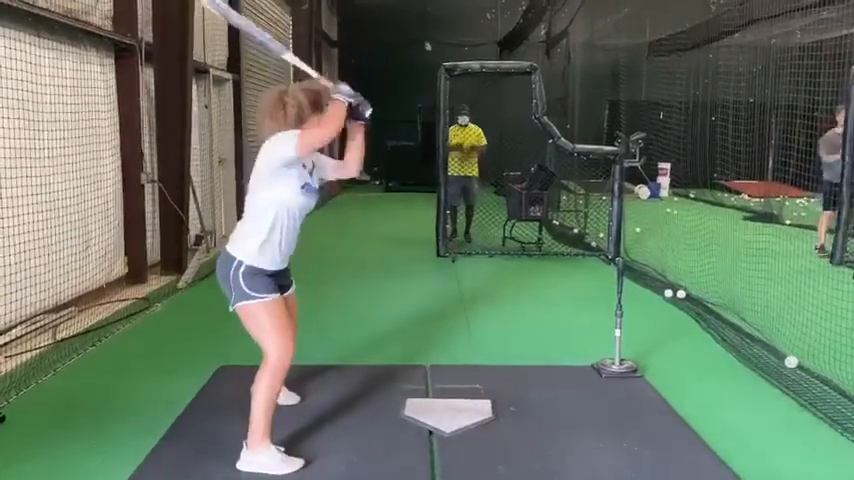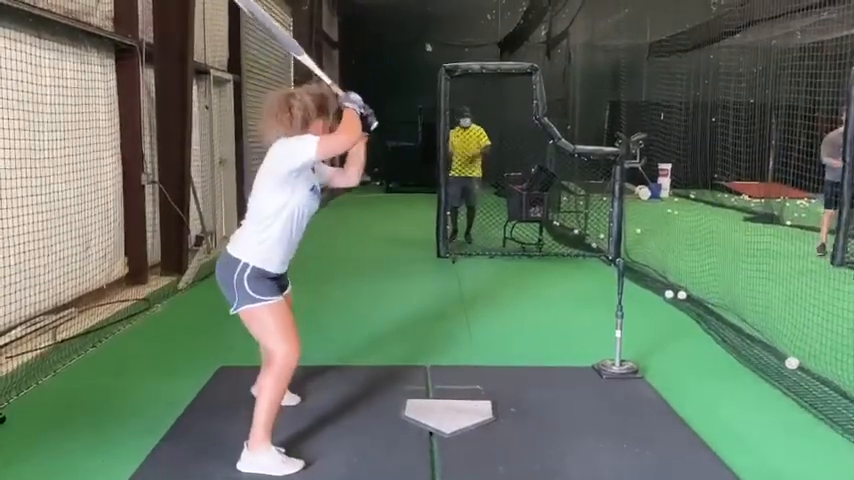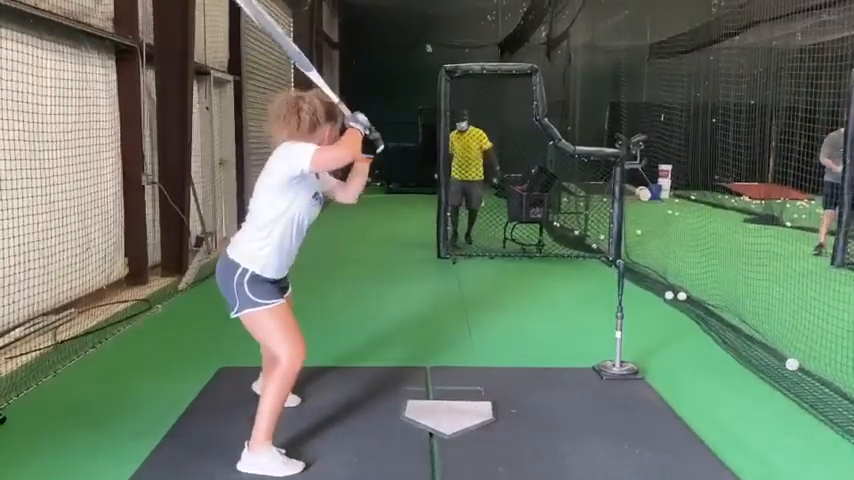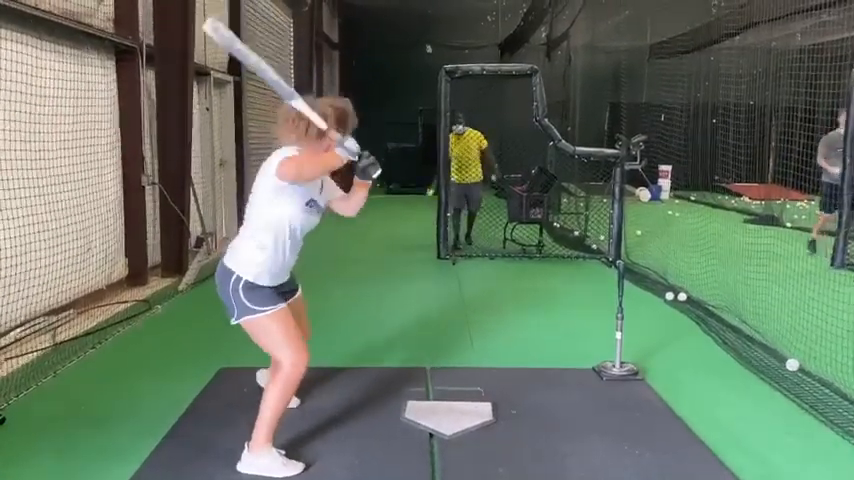
dt=0.3s
person 1, frame 1
left shoulder: (309, 160)
right shoulder: (279, 147)
left elbow: (350, 168)
right elbow: (327, 131)
left wrist: (358, 122)
right wrist: (340, 99)
left hip: (273, 264)
right hip: (244, 267)
left knee: (285, 331)
right knee: (280, 350)
left ankle: (267, 385)
right ankle: (256, 449)
person 1, frame 2
left shoulder: (308, 163)
right shoulder: (288, 150)
left elbow: (349, 177)
right elbow: (346, 138)
left wrist: (361, 131)
right wrist: (351, 108)
left hip: (268, 266)
right hip: (246, 269)
left knee: (279, 335)
right knee: (286, 352)
left ankle: (265, 384)
person 1, frame 3
left shoulder: (312, 170)
right shoulder: (292, 154)
left elbow: (348, 194)
right elbow: (341, 155)
left wrist: (366, 152)
right wrist: (357, 128)
left hip: (269, 270)
right hip: (245, 273)
left knee: (279, 334)
right knee: (292, 354)
left ankle: (266, 382)
person 1, frame 4
left shoulder: (319, 179)
right shoulder: (287, 158)
left elbow: (349, 207)
right elbow: (292, 172)
left wrist: (363, 175)
right wrist: (342, 154)
left hip: (276, 275)
right hip: (244, 280)
left knee: (299, 335)
right knee: (295, 361)
left ankle: (271, 377)
person 2, frame 1
right shoulder: (827, 137)
right elbow: (824, 158)
right wrist: (841, 155)
right hip: (831, 181)
right knee: (828, 213)
right ankle: (821, 244)
person 2, frame 2
right shoulder: (832, 137)
right elbow: (825, 159)
right wrist: (841, 163)
right hip: (833, 180)
right knee: (829, 212)
right ankle: (822, 243)
person 2, frame 3
right shoulder: (833, 137)
right elbow: (823, 158)
right wrist: (836, 167)
right hip: (832, 180)
right knee: (829, 213)
right ankle: (821, 243)
person 2, frame 4
right shoulder: (829, 138)
right elbow: (820, 159)
right wrist: (830, 169)
right hip: (830, 182)
right knee: (826, 215)
right ankle: (813, 238)
person 3, frame 1
left shoulder: (477, 130)
right shoulder: (450, 131)
left elbow: (484, 148)
left wrist: (476, 148)
right wrist: (453, 147)
left hip: (471, 173)
right hip: (454, 173)
left knee: (470, 204)
right knee: (453, 203)
left ankle: (467, 231)
right ankle: (454, 230)
person 3, frame 2
left shoulder: (479, 131)
right shoulder: (453, 133)
left elbow: (487, 148)
right elbow: (448, 151)
left wrist: (477, 155)
left hip: (473, 174)
right hip: (455, 174)
left knee: (471, 205)
right knee: (453, 204)
left ankle: (468, 232)
right ankle: (454, 230)
person 3, frame 3
left shoulder: (479, 134)
right shoulder: (452, 136)
left elbow: (489, 152)
left wrist: (496, 170)
left hip: (475, 178)
right hip: (457, 177)
left knee: (473, 208)
right knee: (454, 206)
left ankle: (468, 233)
right ankle: (454, 234)
person 3, frame 4
left shoulder: (476, 135)
right shoulder: (450, 139)
left elbow: (486, 152)
left wrist: (494, 169)
left hip: (474, 179)
right hip: (456, 180)
left knee: (473, 210)
right knee: (456, 209)
left ankle: (468, 234)
right ankle: (456, 238)
